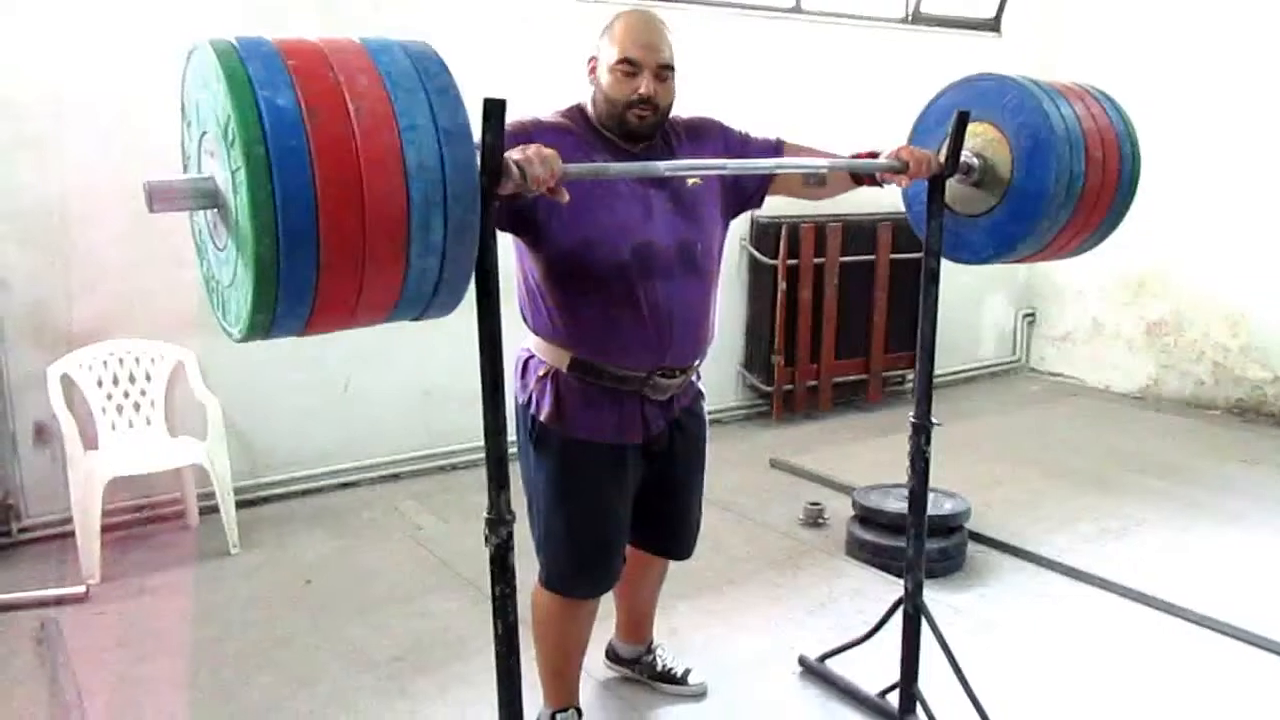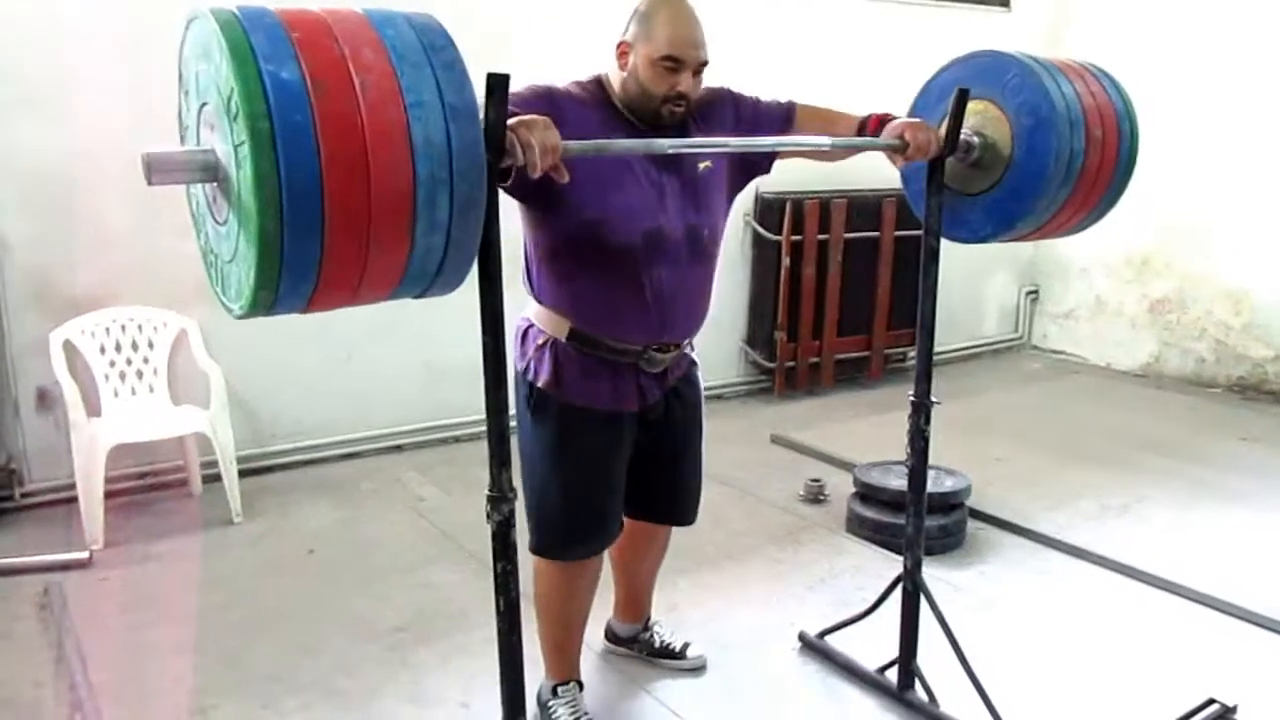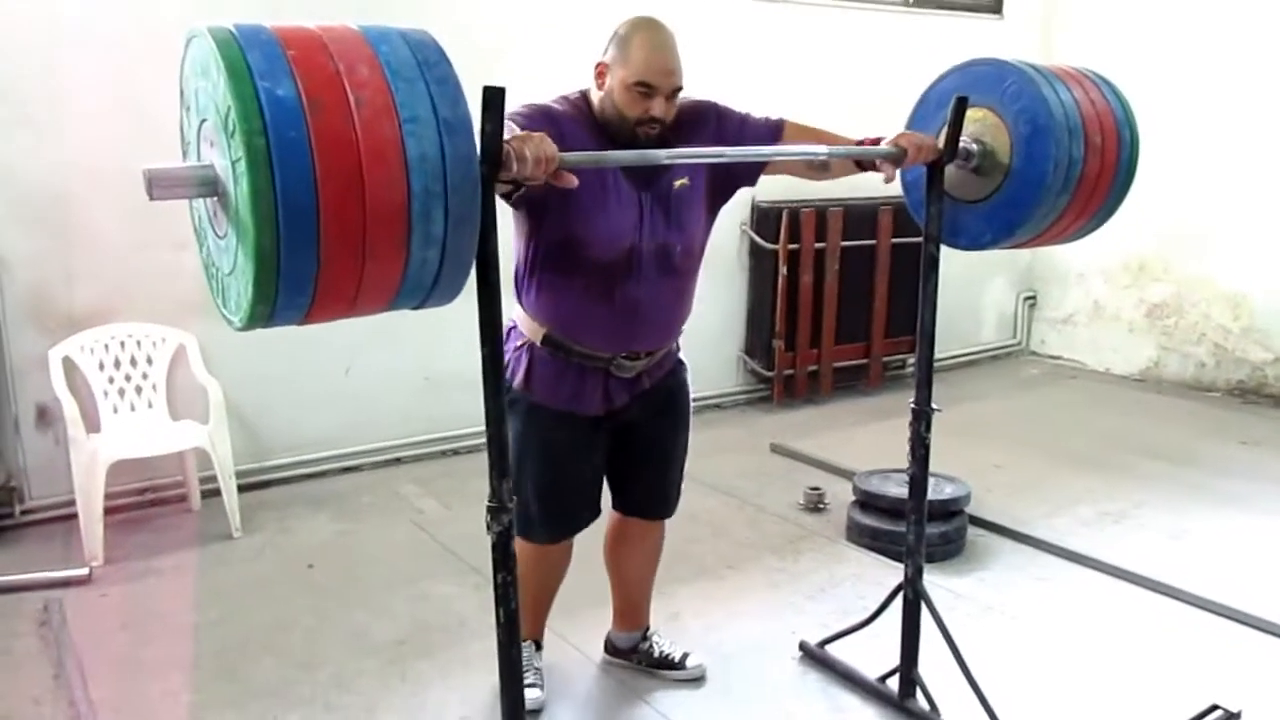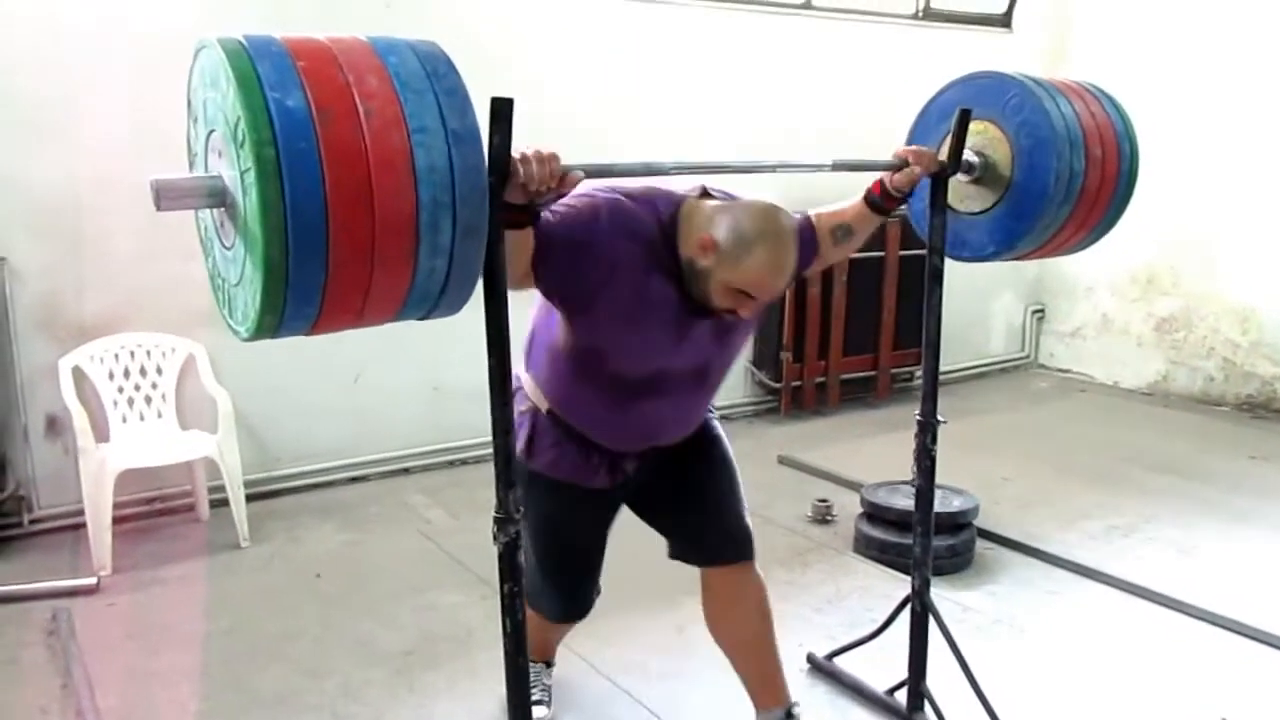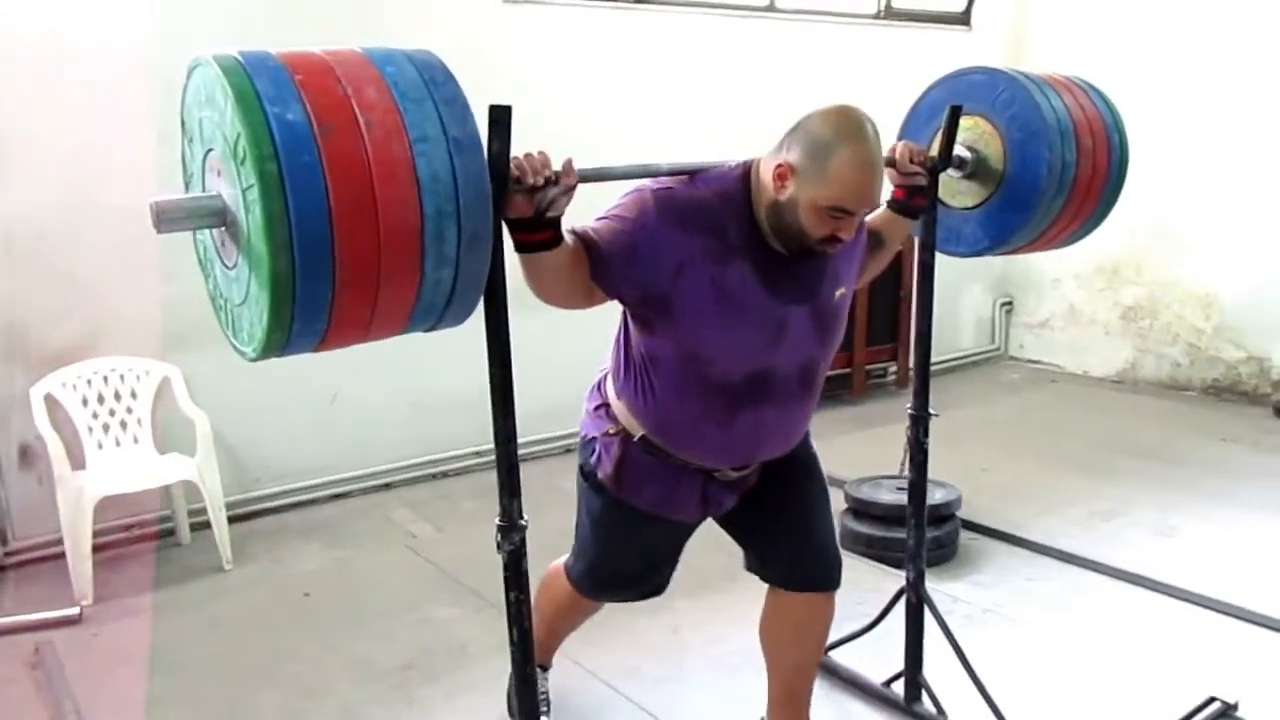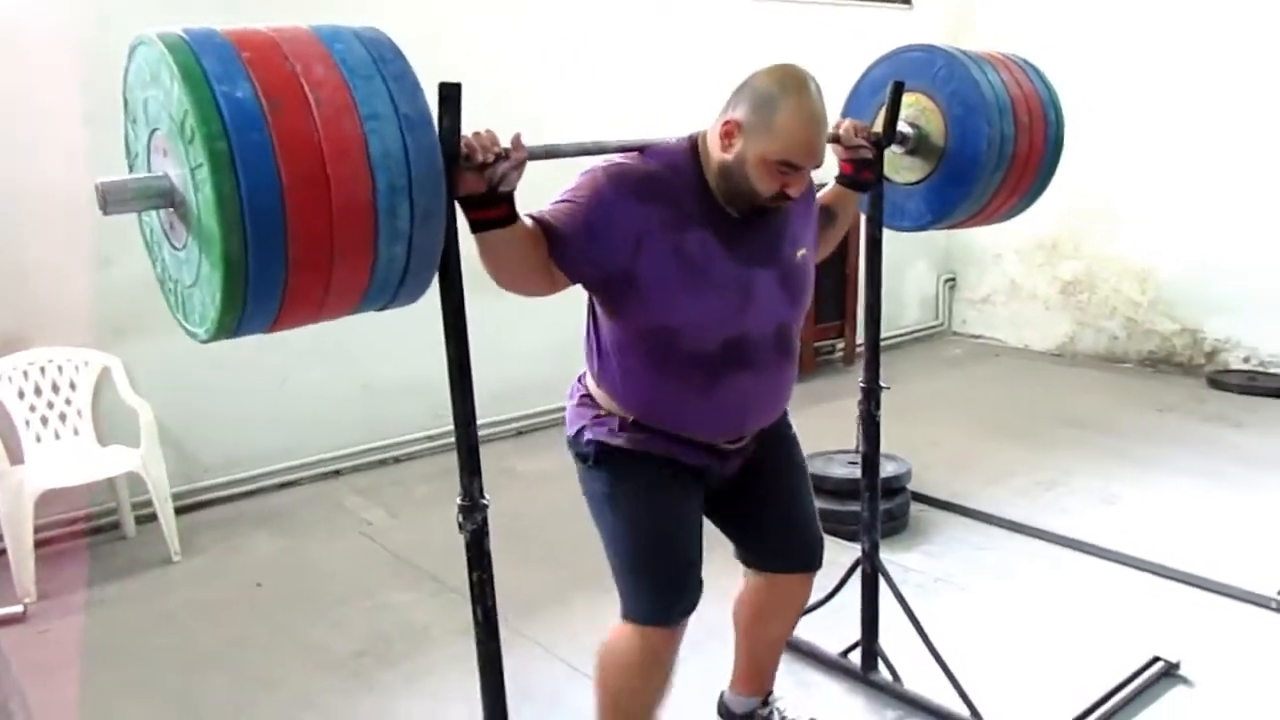
dt=0.5s
person 1, frame 1
left shoulder: (706, 146)
right shoulder: (544, 147)
left elbow: (800, 170)
left wrist: (875, 167)
right wrist: (507, 172)
left hip: (676, 400)
right hip: (579, 407)
left knee: (657, 543)
right knee: (576, 571)
left ankle: (633, 648)
person 1, frame 2
left shoulder: (721, 119)
right shoulder: (561, 117)
left elbow: (811, 126)
left wrist: (882, 128)
right wrist: (510, 133)
left hip: (668, 369)
right hip: (576, 373)
left knee: (657, 510)
right knee: (571, 537)
left ankle: (632, 626)
person 1, frame 3
left shoulder: (704, 131)
right shoulder: (553, 130)
left elbow: (796, 148)
right elbow: (501, 149)
left wrist: (873, 151)
right wrist: (512, 155)
left hip: (654, 371)
right hip: (557, 374)
left knee: (645, 511)
right knee: (549, 522)
left ankle: (630, 635)
right ankle: (524, 647)
person 1, frame 4
left shoulder: (766, 240)
right shoulder: (611, 230)
left elbow: (830, 235)
right elbow: (513, 267)
left wrist: (887, 194)
right wrist: (517, 208)
left hip: (678, 433)
right hip: (567, 437)
left knee: (730, 559)
right knee: (561, 594)
right ankle: (534, 664)
person 1, frame 5
left shoulder: (837, 226)
right shoulder: (673, 217)
right elbow: (571, 283)
left wrist: (908, 202)
right wrist: (533, 225)
right hip: (648, 456)
left knee: (811, 578)
right knee: (596, 580)
right ankle: (531, 667)
person 1, frame 6
left shoulder: (786, 193)
right shoulder: (629, 195)
right elbow: (533, 270)
left wrist: (855, 177)
right wrist: (489, 205)
left hip: (753, 433)
right hip: (636, 439)
left knee: (792, 563)
right knee: (661, 610)
